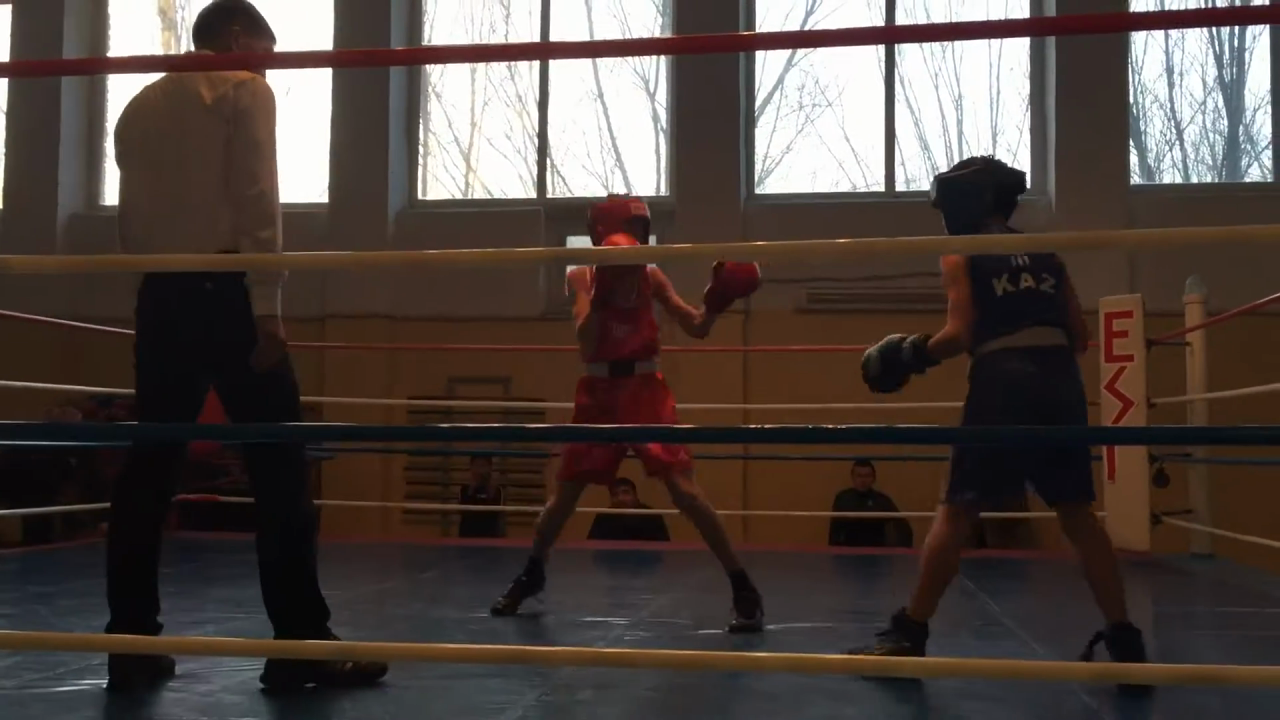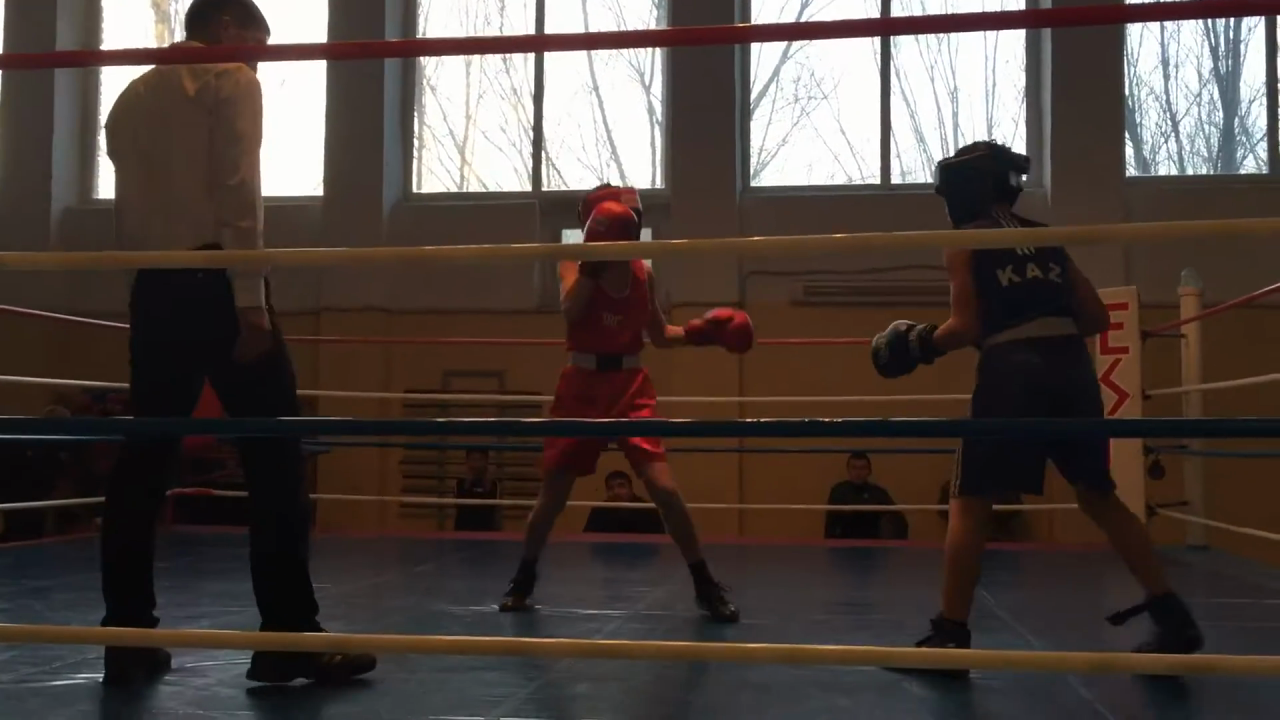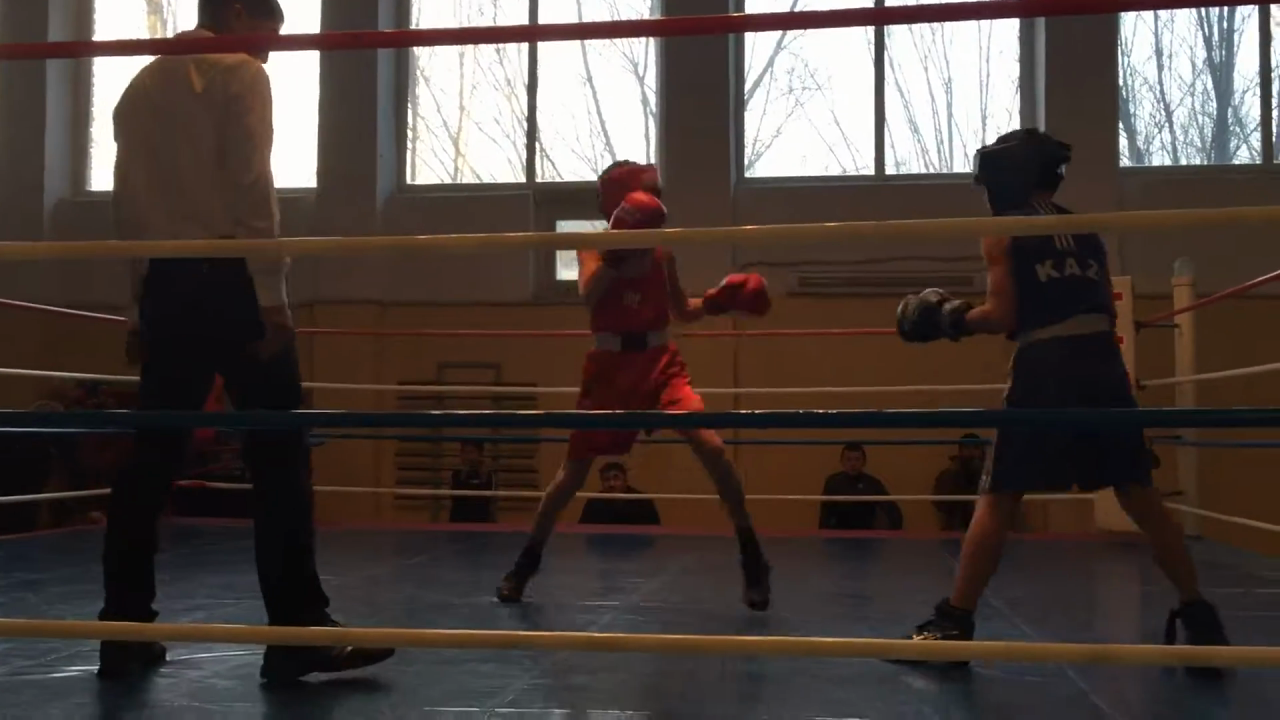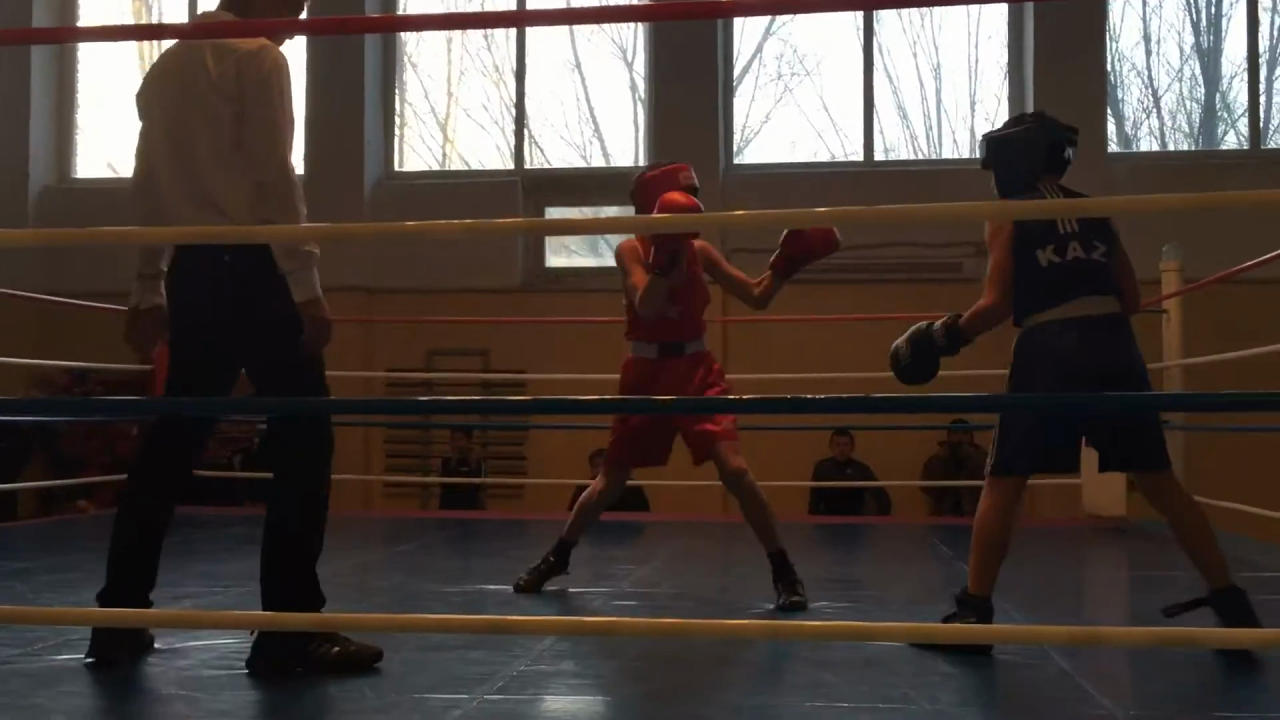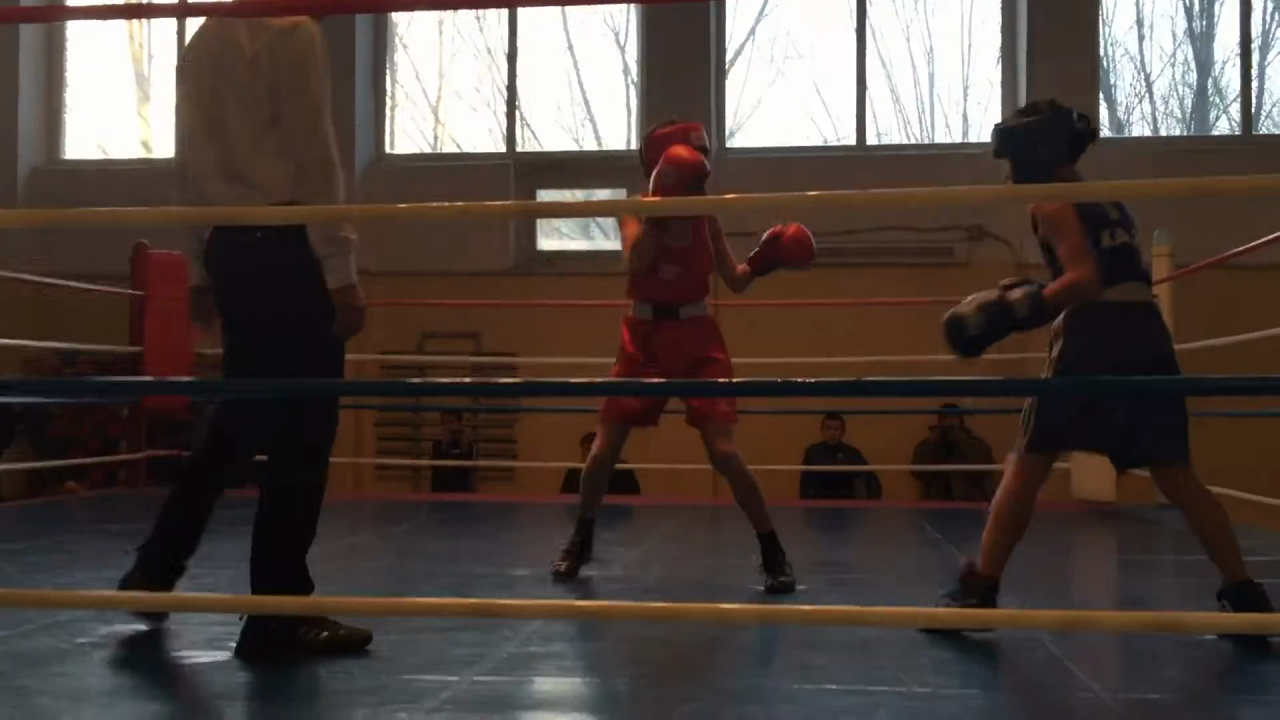
dt=0.2s
person 1, frame 1
left shoulder: (138, 107)
right shoulder: (245, 90)
left elbow: (130, 227)
right elbow: (255, 201)
right wrist: (267, 307)
left hip: (160, 297)
right hip: (225, 290)
left knee: (150, 465)
right knee: (278, 464)
left ankle: (131, 644)
right ankle: (301, 641)
person 1, frame 2
left shoulder: (130, 99)
right shoulder: (230, 80)
left elbow: (129, 218)
right elbow: (238, 192)
right wrist: (250, 296)
left hip: (154, 289)
right hip: (214, 283)
left knee: (144, 459)
right knee: (274, 455)
left ankle: (127, 637)
right ankle: (288, 636)
person 1, frame 3
left shoulder: (139, 87)
right shoulder: (238, 72)
left elbow: (127, 208)
right elbow: (250, 190)
left wrist: (141, 304)
right wrist: (271, 294)
left hip: (166, 283)
right hip: (228, 278)
left knee: (153, 453)
right knee: (279, 451)
left ankle: (125, 630)
right ankle: (298, 629)
person 1, frame 4
left shoulder: (165, 68)
right shoulder: (257, 56)
left elbow: (149, 189)
right elbow: (274, 181)
left wrist: (148, 290)
right wrist: (305, 285)
left hip: (195, 271)
right hip: (253, 269)
left knee: (173, 440)
right knee: (303, 441)
left ankle: (120, 614)
right ankle: (289, 626)
person 1, frame 5
left shoulder: (205, 40)
right shoulder: (293, 32)
left elbow: (195, 164)
right elbow: (316, 160)
left wrist: (202, 267)
right wrist: (341, 271)
left hip: (229, 248)
right hip: (284, 249)
left knee: (242, 420)
right knee: (304, 424)
left ankle: (155, 571)
right ankle: (279, 611)
person 2, frame 1
left shoulder: (960, 254)
right shoulder: (1045, 253)
left elbow: (961, 332)
right elbow: (1079, 337)
left wrist: (912, 353)
left hip: (1002, 379)
right hip: (1061, 381)
left knee: (957, 511)
right knee: (1077, 514)
left ankle: (908, 633)
right ankle: (1123, 639)
person 2, frame 2
left shoulder: (963, 243)
right shoulder: (1048, 239)
left elbow: (965, 326)
right elbow: (1097, 318)
left wrist: (918, 343)
left hip: (1011, 374)
right hip: (1071, 369)
left knee: (969, 504)
right knee: (1100, 498)
left ankle: (949, 636)
right ankle: (1171, 614)
person 2, frame 3
left shoulder: (1003, 233)
right shoulder: (1086, 231)
left elbow: (1000, 316)
right elbow: (1107, 317)
left wrist: (947, 317)
left hip: (1046, 369)
right hip: (1105, 366)
left knee: (998, 501)
right knee: (1140, 496)
left ankle: (953, 623)
right ankle: (1200, 619)
person 2, frame 4
left shoulder: (1006, 218)
right shoulder: (1097, 212)
left elbow: (996, 306)
right elbow: (1131, 299)
left wrist: (941, 336)
left hip: (1051, 353)
right hip: (1115, 349)
left knee: (1003, 485)
right knee: (1158, 482)
left ankle: (974, 612)
right ankle: (1230, 603)
person 2, frame 5
left shoulder: (1050, 202)
right shoulder: (1108, 201)
left elbow: (1084, 279)
left wrist: (1014, 306)
right wrist: (1040, 293)
left hip: (1097, 337)
right hip: (1148, 336)
left knee: (1028, 462)
right knee: (1175, 477)
left ankle: (979, 590)
right ankle: (1245, 597)
person 3, frame 1
left shoulder: (651, 278)
right shoulder: (581, 277)
left elbow: (697, 328)
right elbow: (586, 346)
left wrist: (717, 300)
right wrist: (602, 291)
left hip: (646, 393)
right hip: (597, 395)
left knee: (687, 493)
right knee: (563, 498)
left ankle: (744, 591)
right ankle: (531, 576)
person 3, frame 2
left shoulder: (642, 274)
right shoulder: (574, 263)
left elbow: (661, 335)
right elbow: (569, 311)
left wrist: (703, 330)
right wrist: (594, 261)
left hip: (631, 387)
right hip: (581, 388)
left knee: (663, 487)
right knee: (553, 495)
left ankle: (704, 583)
right ankle: (524, 578)
person 3, frame 3
left shoulder: (662, 252)
right shoulder: (594, 248)
left elbow: (683, 309)
right elbow: (589, 296)
left wrist: (719, 298)
right wrist: (618, 248)
left hip: (661, 364)
right hip: (609, 368)
left knee: (712, 448)
right knee: (572, 475)
left ankle: (750, 554)
right ankle: (527, 561)
person 3, frame 4
left shoulder: (701, 251)
right shoulder: (631, 250)
left elbow: (755, 298)
right elbow: (648, 307)
left wrist: (786, 265)
right wrist: (664, 254)
left hip: (696, 372)
right hip: (646, 375)
left knee: (734, 468)
right knee: (609, 484)
left ankle: (784, 572)
right ankle: (557, 556)
person 3, frame 5
left shoulder: (706, 218)
right shoulder: (637, 212)
left elbow: (735, 281)
right elbow: (636, 264)
left wrist: (766, 258)
right wrist: (661, 212)
left hip: (698, 338)
right hip: (644, 339)
left knee: (724, 451)
right knee: (606, 446)
left ankle: (772, 551)
right ankle: (581, 539)
